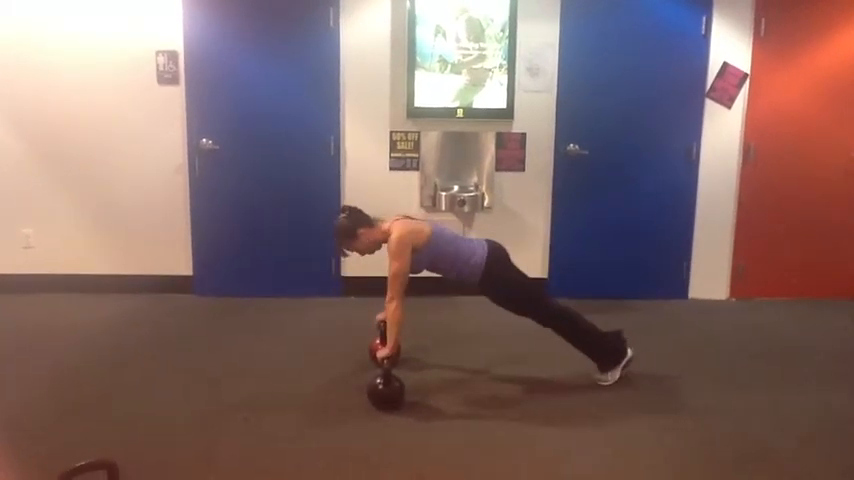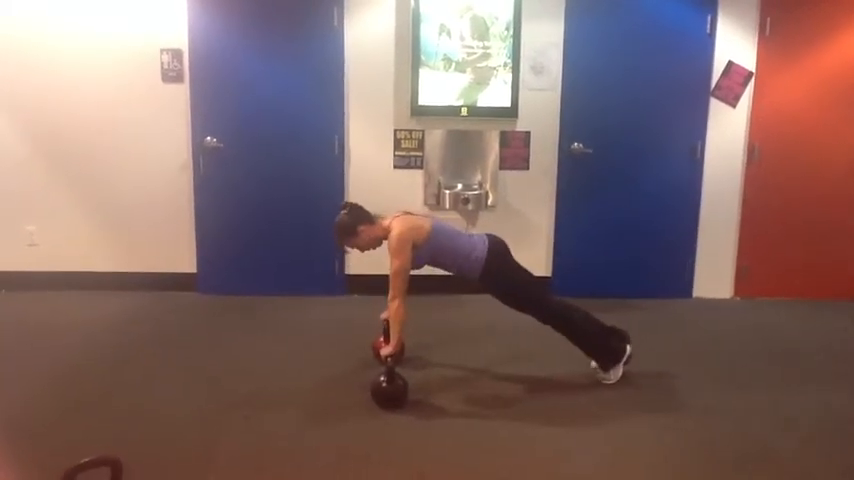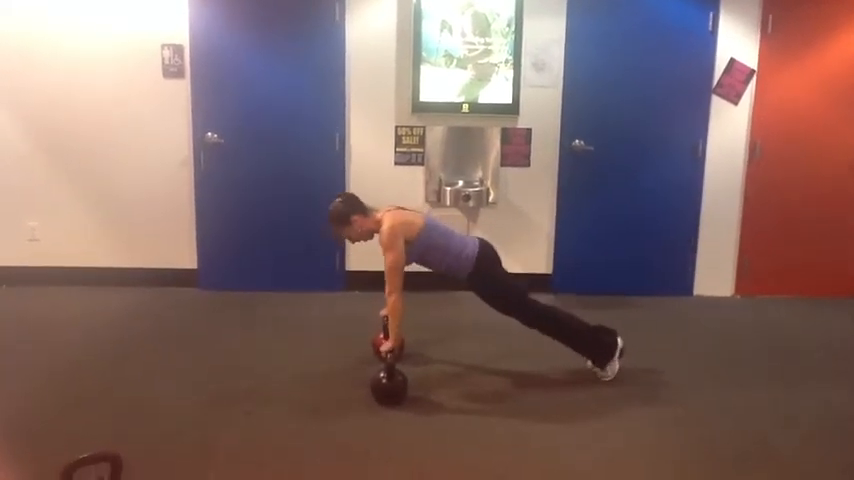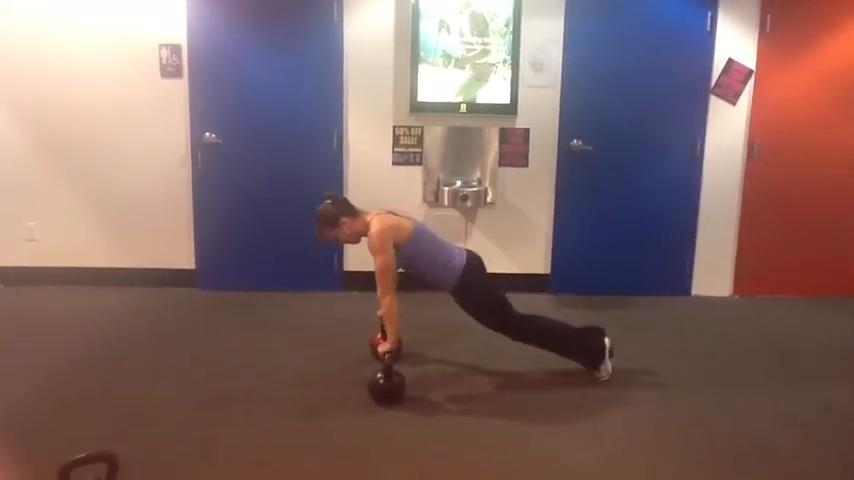
dt=0.3s
person 1, frame 1
left shoulder: (398, 238)
right shoulder: (394, 227)
left elbow: (395, 297)
left wrist: (390, 347)
right wrist: (389, 314)
left hip: (487, 268)
right hip: (486, 257)
left knee: (544, 311)
right knee: (543, 307)
left ankle: (614, 355)
right ankle: (610, 347)
person 1, frame 2
left shoulder: (398, 235)
right shoulder: (395, 224)
left elbow: (397, 295)
left wrist: (393, 344)
right wrist: (391, 312)
left hip: (488, 263)
right hip: (486, 252)
left knee: (545, 308)
right knee: (544, 303)
left ankle: (614, 353)
right ankle: (612, 342)
person 1, frame 3
left shoulder: (389, 230)
right shoulder: (388, 217)
left elbow: (394, 291)
left wrist: (393, 340)
right wrist: (393, 309)
left hip: (476, 265)
right hip: (475, 255)
left knee: (529, 312)
right knee: (528, 309)
left ankle: (606, 349)
right ankle: (603, 342)
person 1, frame 4
left shoulder: (377, 234)
right shoulder: (378, 220)
left elbow: (387, 293)
left wrist: (391, 340)
right wrist: (388, 310)
left hip: (463, 278)
right hip: (463, 265)
left knee: (514, 326)
right knee: (513, 322)
left ankle: (595, 351)
right ankle: (592, 340)
